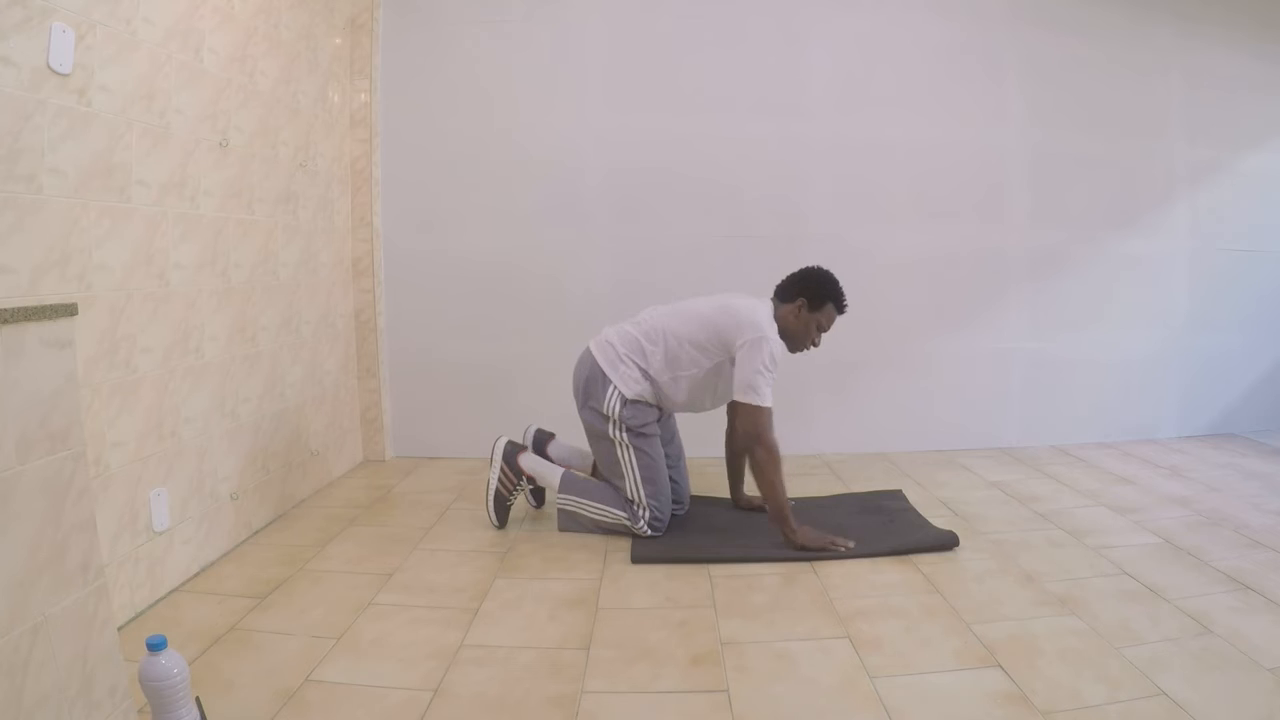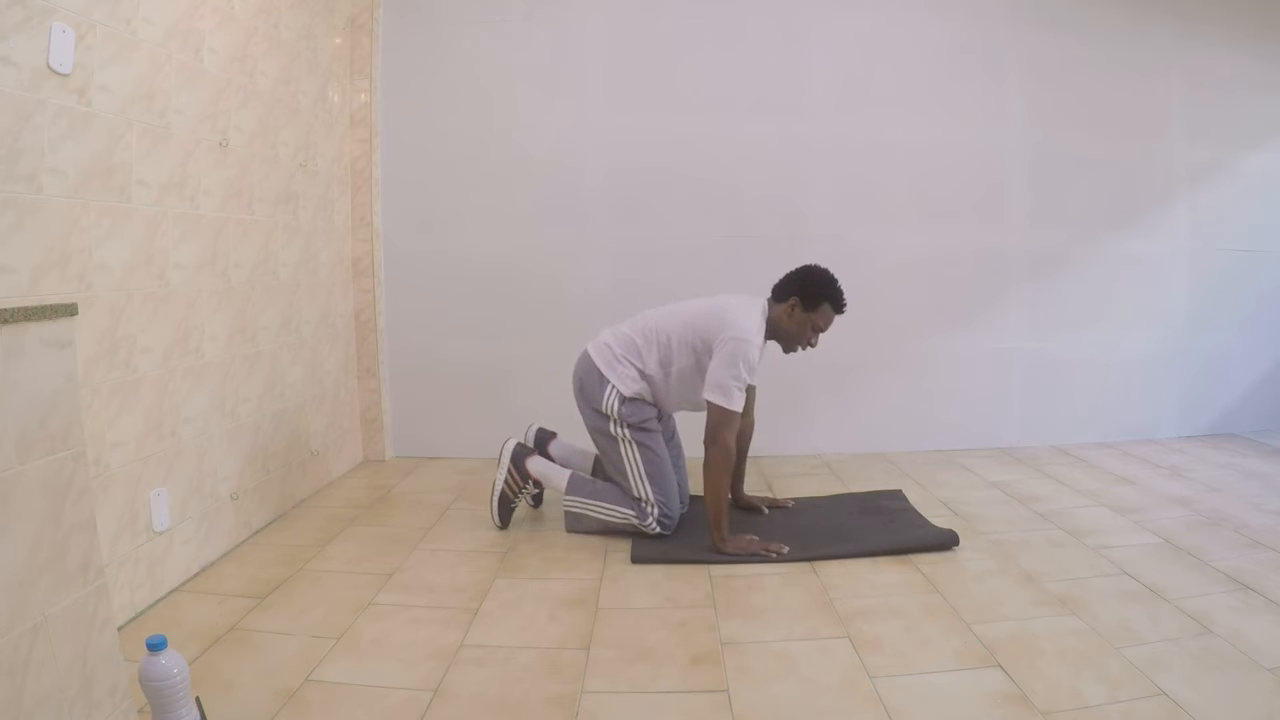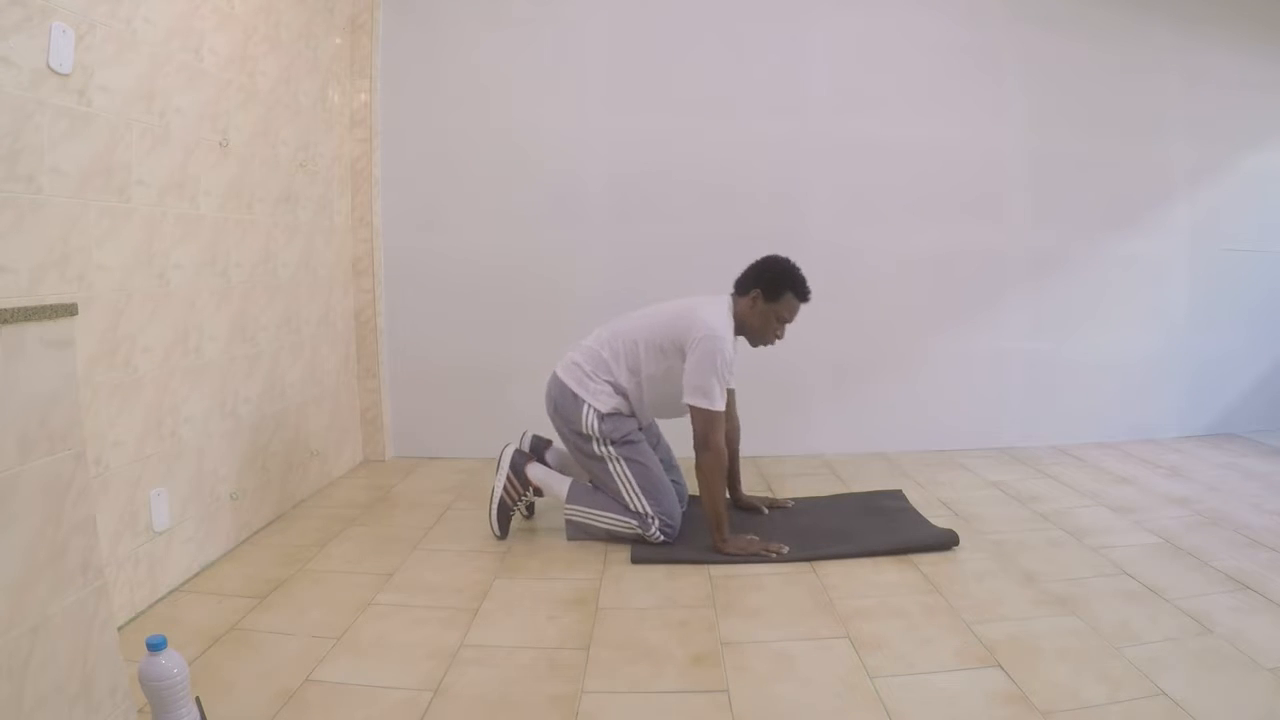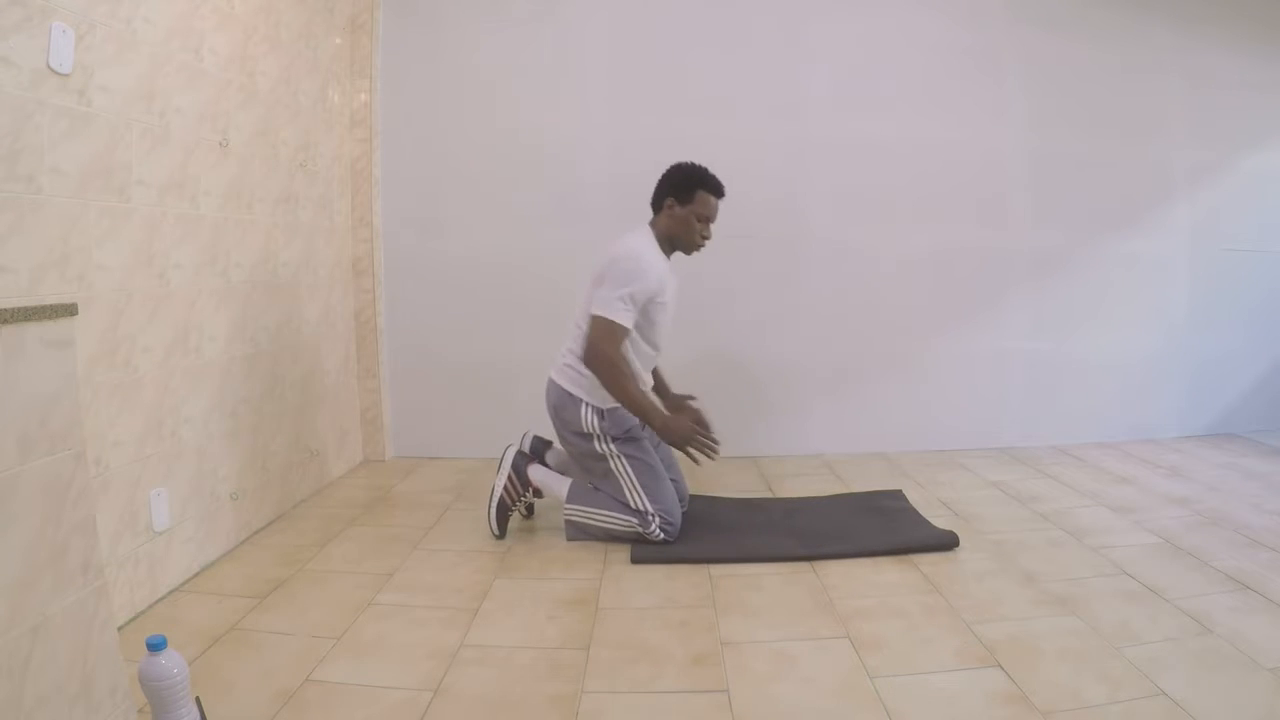
dt=0.7s
person 1, frame 1
left shoulder: (752, 319)
right shoulder: (762, 337)
left elbow: (740, 421)
right elbow: (759, 441)
left wrist: (739, 495)
right wrist: (790, 528)
left hip: (632, 381)
right hip: (613, 383)
left knee: (676, 500)
right knee: (649, 517)
left ankle: (549, 451)
right ankle: (521, 465)
person 1, frame 2
left shoulder: (751, 322)
right shoulder: (742, 336)
left elbow: (743, 421)
right elbow: (719, 440)
left wrist: (738, 493)
right wrist: (722, 536)
left hip: (633, 383)
right hip: (612, 381)
left knee: (674, 498)
right knee: (658, 514)
left ankle: (550, 451)
right ankle: (529, 468)
person 1, frame 3
left shoulder: (717, 321)
right shoulder: (713, 336)
left elbow: (727, 421)
right elbow: (709, 444)
left wrist: (737, 494)
right wrist: (723, 536)
left hip: (609, 399)
right hip: (585, 401)
left knee: (674, 495)
right knee: (662, 522)
left ankle: (548, 457)
right ankle: (529, 474)
person 1, frame 4
left shoulder: (653, 259)
right shoulder: (638, 261)
right elbow: (600, 354)
left wrist: (670, 399)
right wrist: (663, 423)
left hip: (611, 402)
right hip: (588, 404)
left knee: (675, 498)
right knee: (661, 521)
left ankle: (545, 457)
right ankle: (531, 477)
